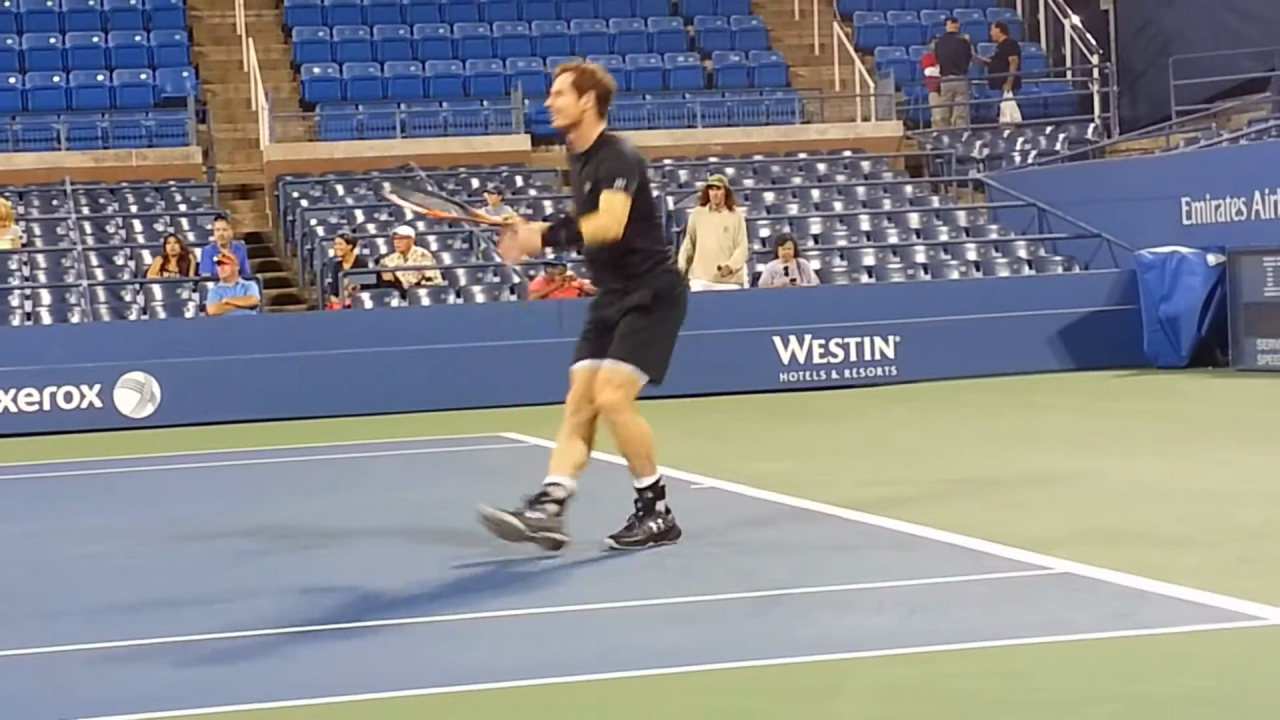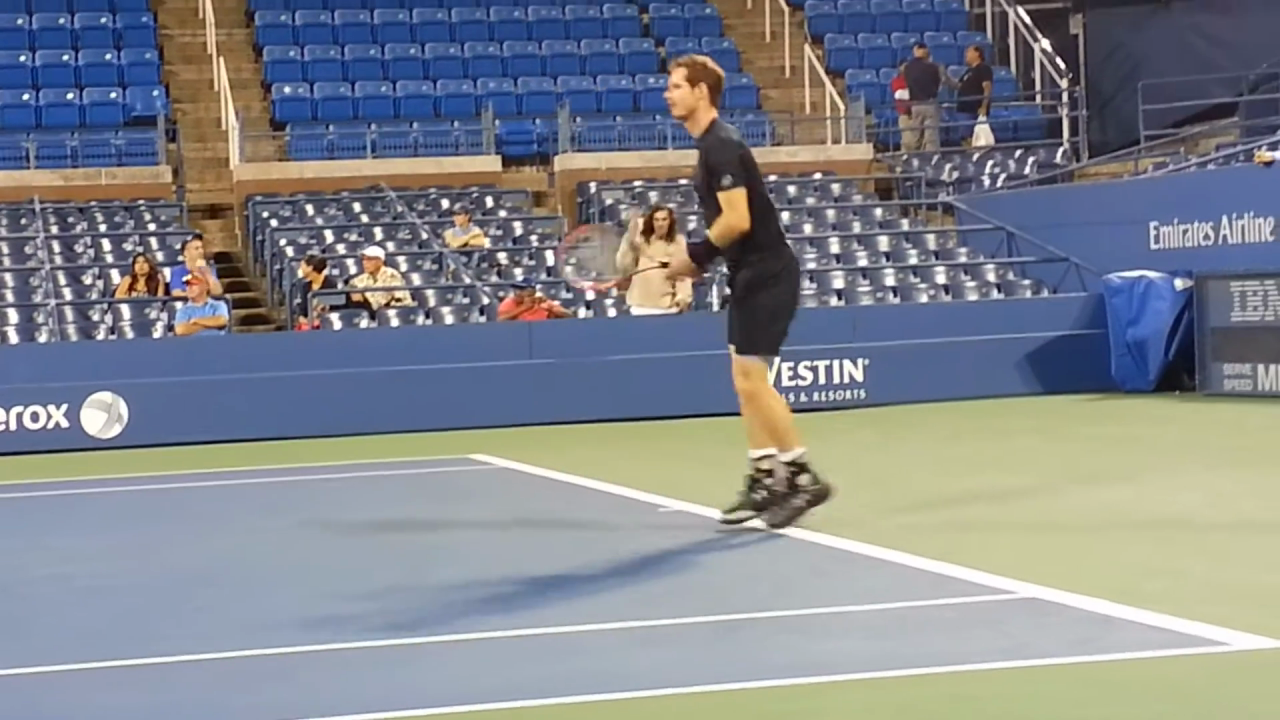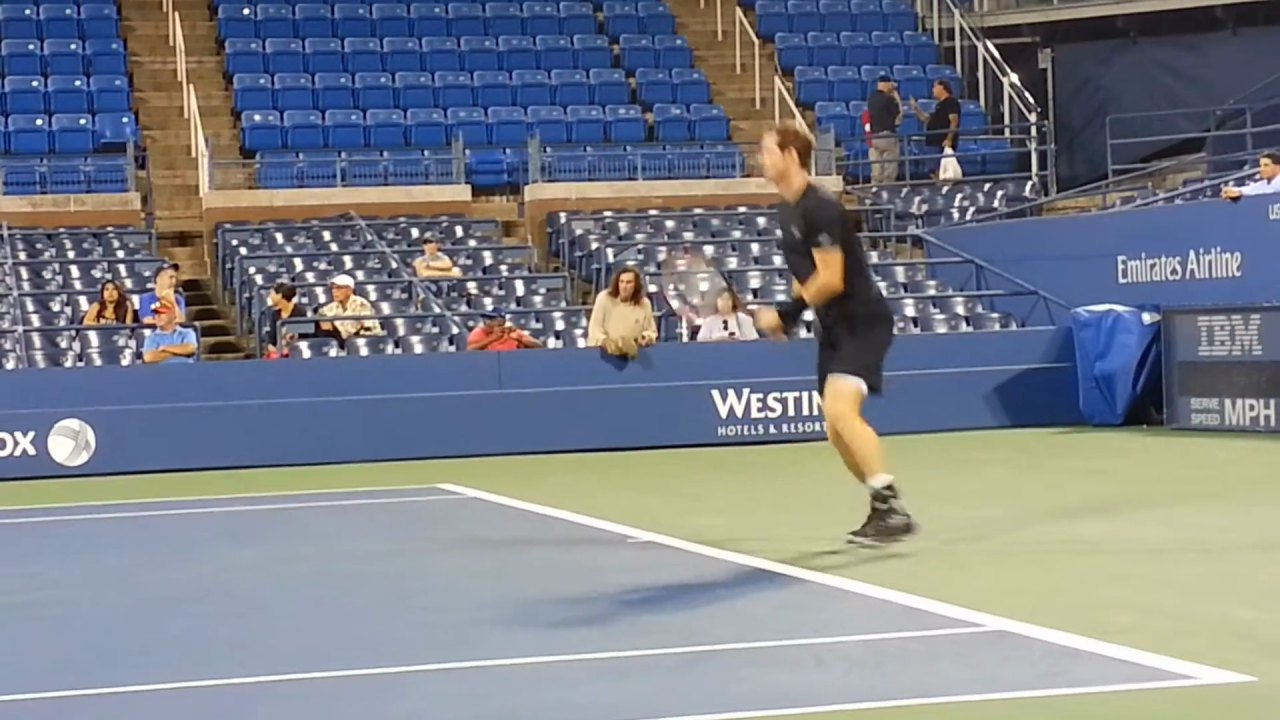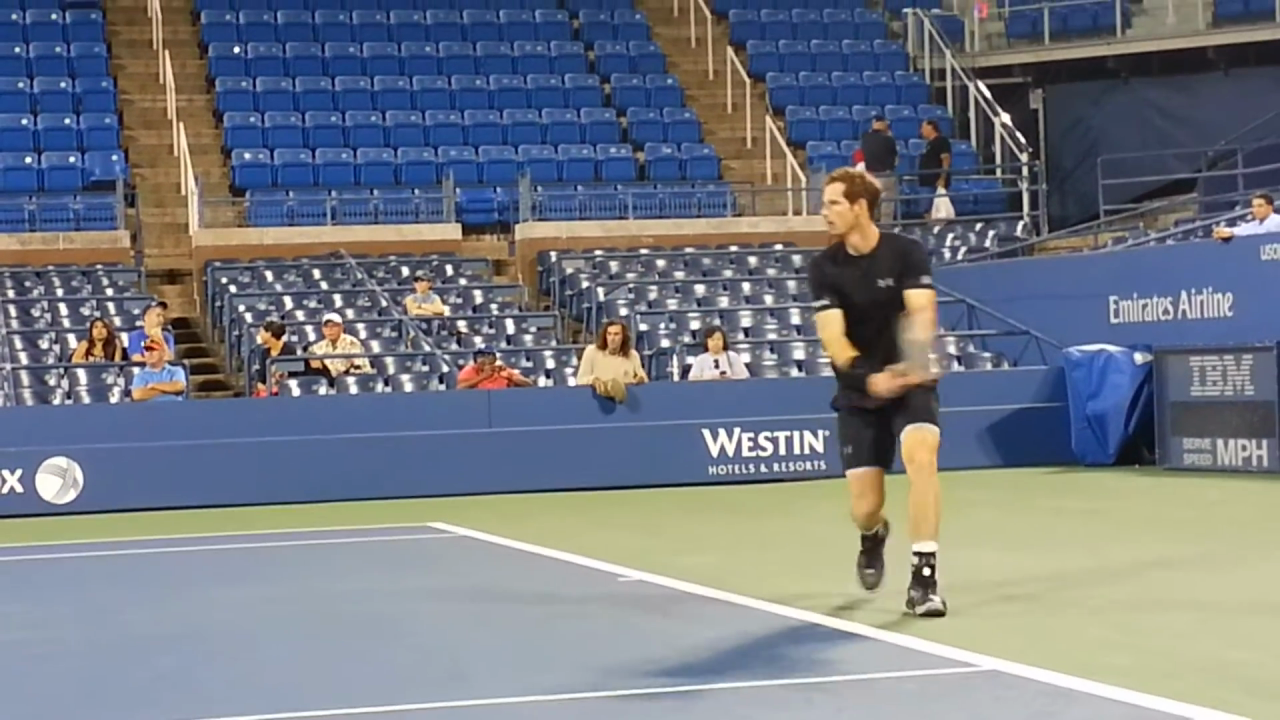
dt=0.7s
person 1, frame 1
left shoulder: (617, 156)
right shoulder: (580, 158)
left elbow: (612, 224)
left wrist: (546, 238)
right wrist: (547, 233)
left hip: (653, 297)
right hip: (613, 298)
left knee: (613, 399)
right knee: (580, 405)
left ankle: (655, 513)
right ankle: (545, 510)
person 1, frame 2
left shoulder: (722, 145)
right shoulder: (711, 144)
left elbow: (737, 221)
left wrist: (693, 255)
right wrist: (703, 257)
left hip: (767, 274)
right hip: (749, 274)
left knee: (751, 380)
right knee: (745, 381)
left ankle: (802, 479)
right ankle: (764, 484)
person 1, frame 3
left shoulder: (821, 206)
right shoulder: (788, 210)
left elbow: (830, 279)
left wrist: (785, 312)
right wrist: (787, 314)
left hip: (864, 322)
right hip: (836, 327)
left knee: (841, 410)
right knee: (839, 423)
left ankle: (889, 502)
right ankle: (884, 510)
person 1, frame 4
left shoulder: (906, 251)
right shoulder: (823, 267)
left elbow: (924, 319)
right elbow: (833, 339)
left wrist: (910, 364)
right wrist: (866, 376)
left hip: (911, 383)
right hip: (861, 395)
left knee: (919, 454)
right knee: (865, 508)
left ankle: (923, 575)
right ankle: (874, 536)
